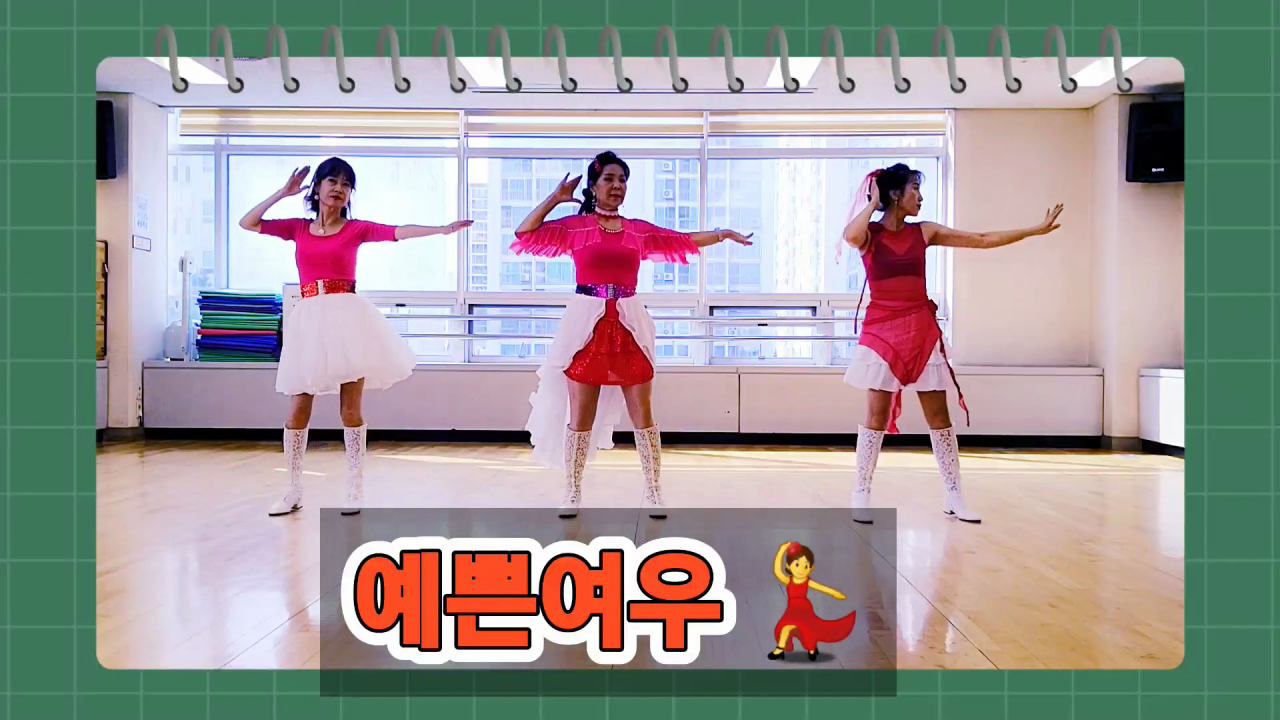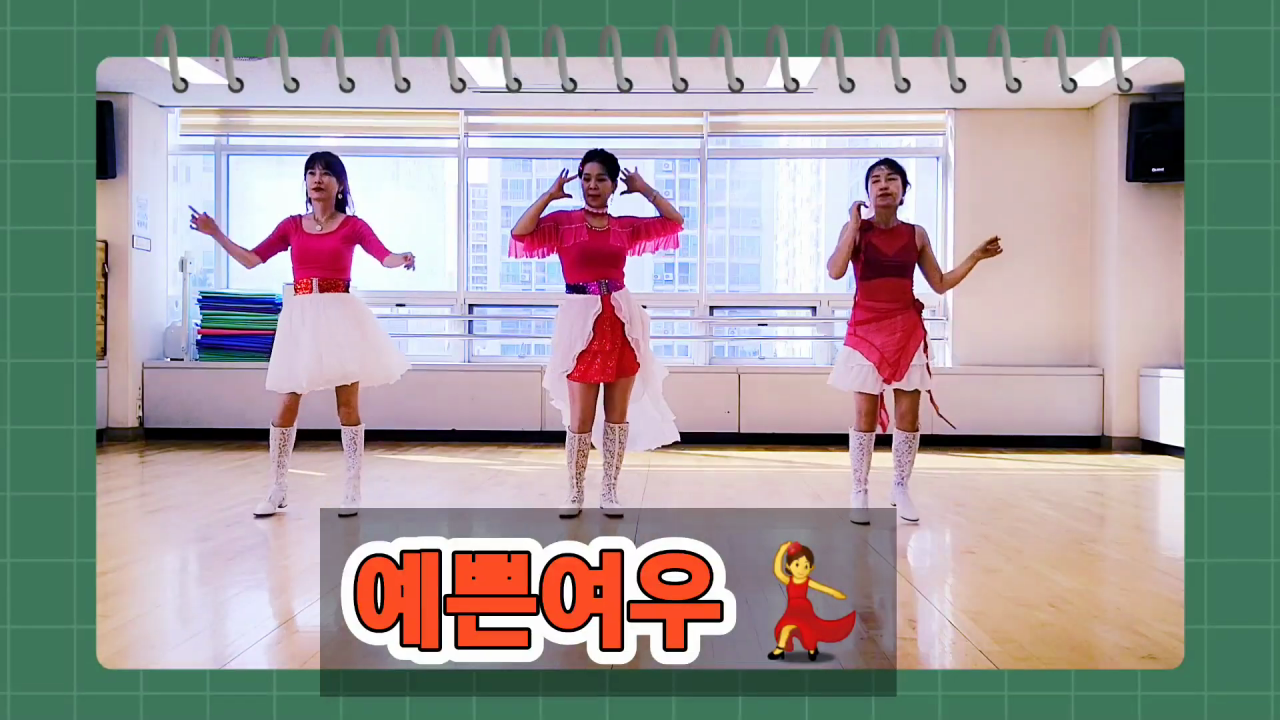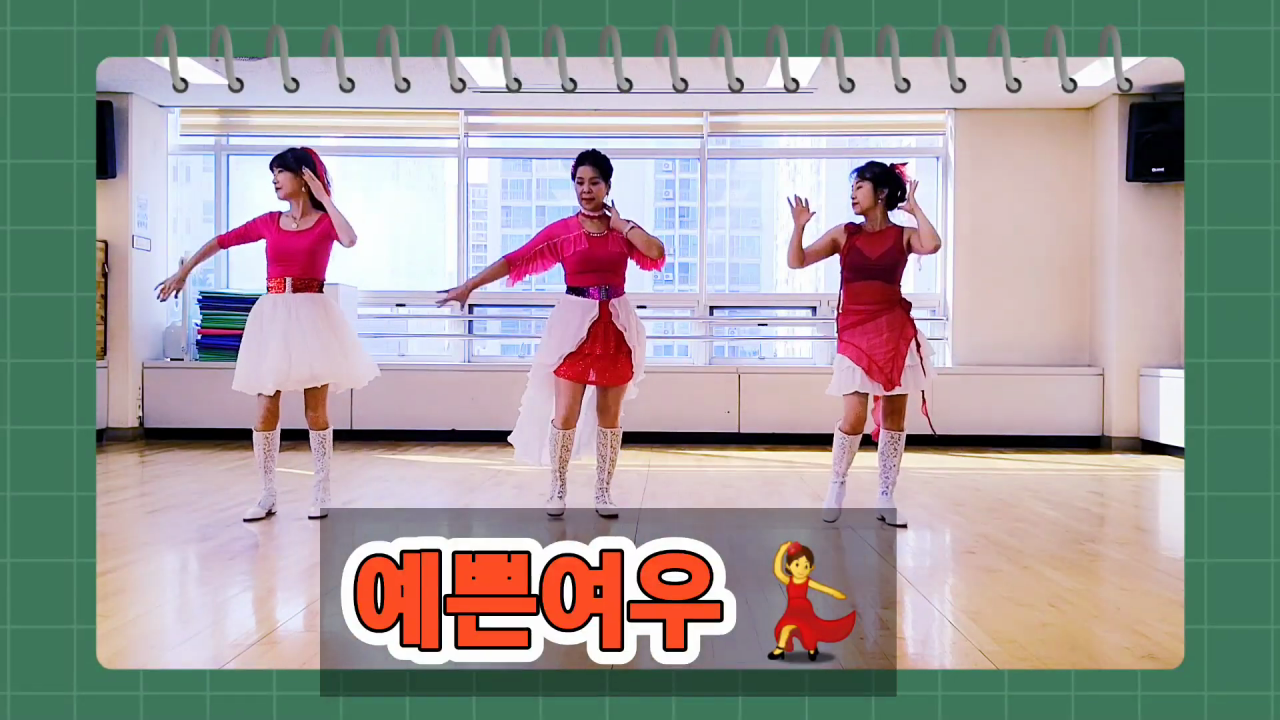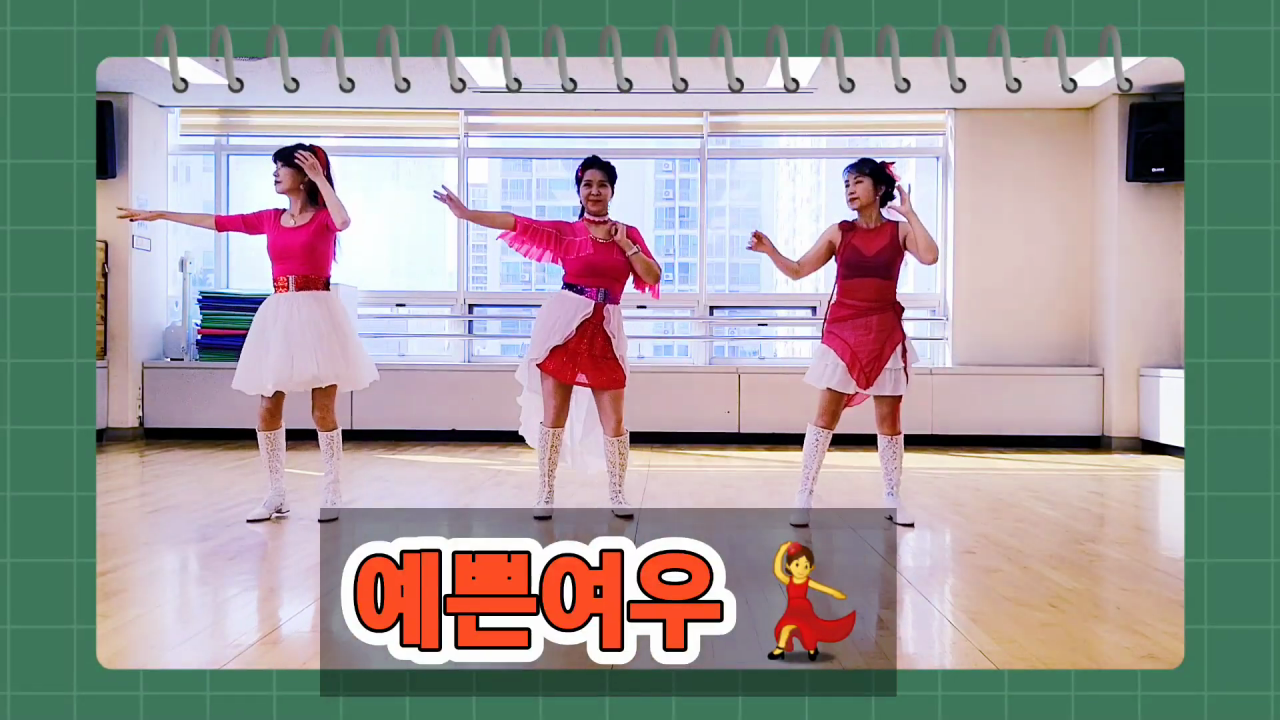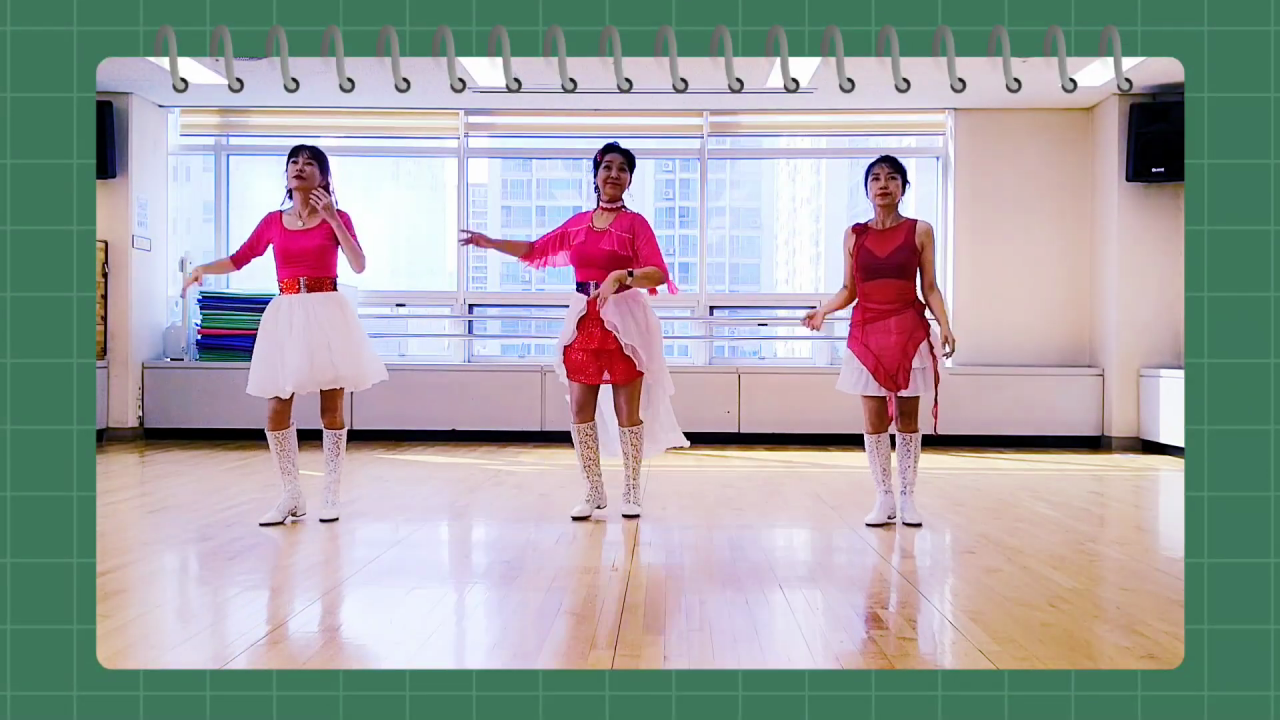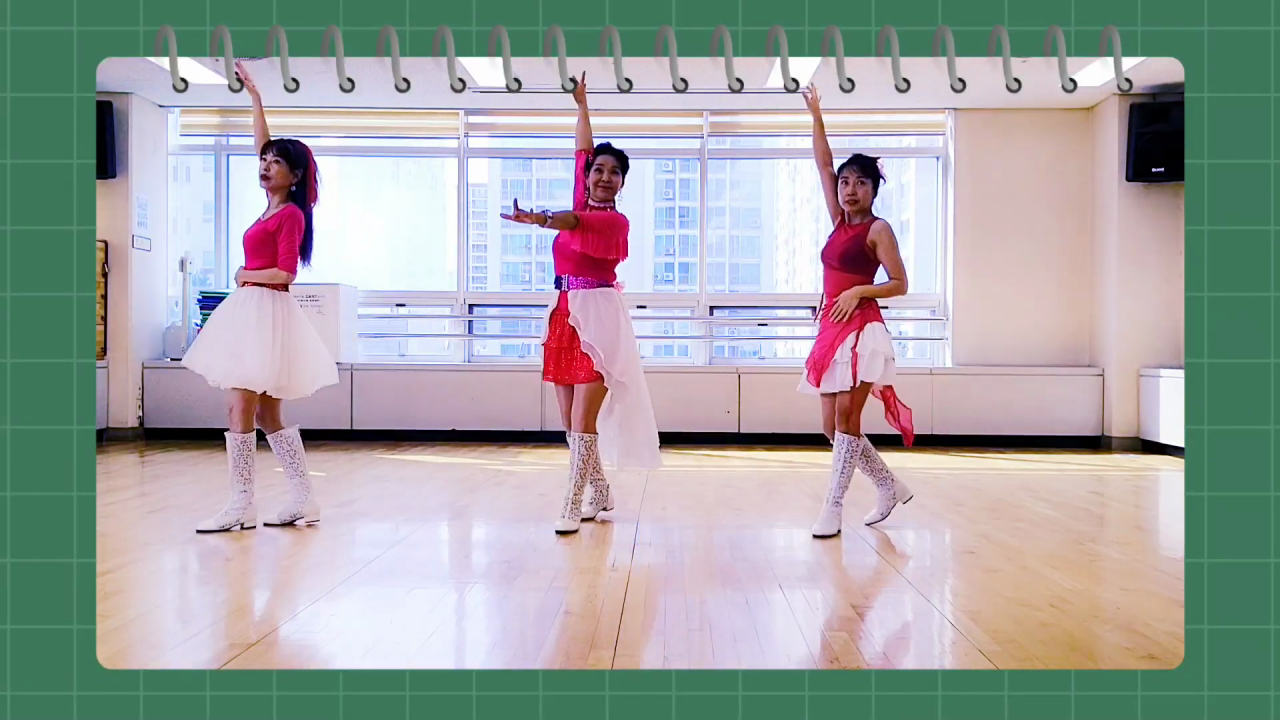
dt=0.7s
person 1, frame 1
left shoulder: (356, 229)
right shoulder: (297, 228)
left elbow: (401, 231)
right elbow: (247, 223)
left wrist: (442, 229)
right wrist: (283, 193)
left hip: (347, 317)
right hip: (309, 319)
left knee: (350, 411)
right knee: (298, 410)
left ankle: (354, 490)
right ankle: (294, 490)
person 1, frame 2
left shoulder: (353, 226)
right shoulder: (292, 226)
left elbow: (385, 257)
right elbow: (253, 259)
left wrist: (402, 259)
right wrist: (216, 234)
left hip: (341, 316)
right hip: (300, 317)
left knee: (348, 409)
right knee: (286, 408)
left ankle: (352, 491)
right ankle: (277, 490)
person 1, frame 3
left shoulder: (329, 220)
right shoulder: (269, 222)
left elbow: (350, 239)
right elbow: (220, 240)
left wrist: (323, 197)
right wrist: (183, 271)
left hip: (313, 314)
right hip: (273, 314)
left knee: (316, 413)
right knee: (265, 412)
left ankle: (321, 492)
right ankle: (267, 494)
person 1, frame 4
left shoulder: (324, 216)
right shoulder: (269, 219)
left elbow: (344, 222)
right elbow: (217, 222)
left wrist: (320, 179)
right wrist: (158, 214)
left hip: (317, 312)
right hip: (279, 314)
left knee: (323, 412)
right knee: (267, 411)
left ankle: (332, 493)
right ankle: (276, 495)
person 1, frame 5
left shoulder: (338, 218)
right shoulder: (272, 222)
left elbow: (360, 265)
right elbow: (237, 259)
left wrist: (333, 217)
right wrist: (202, 269)
left hip: (327, 314)
right hip: (286, 317)
left knee: (332, 413)
right knee: (276, 415)
left ankle: (333, 493)
right ankle: (292, 495)
person 1, frame 6
left shoulder: (291, 214)
right shoulder: (275, 205)
left elbow: (286, 273)
right elbow: (261, 142)
left wrist: (245, 275)
right wrist: (252, 94)
left hip: (265, 312)
right hip: (252, 312)
left knee: (240, 414)
right knee: (267, 416)
left ankle: (241, 507)
right ankle: (303, 500)
person 2, frame 1
left shoulder: (639, 230)
right shoulder: (573, 226)
left elbow: (683, 242)
right elbow: (524, 233)
left wrist: (723, 233)
right wrist: (555, 198)
left hip: (629, 324)
right hip: (586, 323)
left knee: (643, 415)
right knee: (580, 416)
left ankle: (653, 492)
right ankle: (572, 492)
person 2, frame 2
left shoulder: (626, 227)
right shoulder: (562, 222)
left elbow: (674, 223)
right elbow: (520, 233)
left wrist: (645, 189)
right wrist: (550, 194)
left hip: (620, 320)
right hip: (580, 321)
left knee: (618, 413)
right knee: (580, 417)
left ankle: (610, 491)
right ankle: (575, 492)
person 2, frame 3
left shoulder: (626, 230)
right shoulder: (561, 231)
left elbow: (658, 253)
right elbow: (514, 260)
left wrist: (620, 224)
right wrist: (469, 285)
left hip: (617, 326)
right hip: (577, 324)
left knee: (609, 417)
right knee: (564, 416)
left ankle: (603, 491)
right ankle: (557, 488)
person 2, frame 4
left shoulder: (629, 234)
right shoulder: (565, 232)
left elbow: (654, 278)
right elbow: (518, 224)
left wrist: (626, 245)
right wrist: (465, 212)
left hip: (605, 330)
right hip: (564, 324)
left knee: (613, 421)
right knee: (553, 415)
left ankle: (617, 493)
right ankle: (546, 492)
person 2, frame 5
left shoulder: (636, 223)
right shoulder: (577, 222)
left elbow: (659, 274)
right elbow: (535, 251)
left wrist: (625, 280)
right wrist: (489, 243)
left hip: (624, 319)
right hip: (584, 319)
left knee: (628, 412)
right knee: (581, 412)
left ankle: (631, 492)
right ankle: (594, 491)
person 2, frame 6
left shoulder: (616, 221)
right shoulder: (582, 205)
left elbow: (574, 222)
right elbow: (583, 151)
left wrist: (540, 219)
right wrist: (581, 104)
left hip: (597, 318)
right hip: (564, 317)
left knee: (583, 421)
right knee: (572, 421)
left ankle: (573, 506)
right ankle: (601, 493)
person 3, frame 1
left shoulder: (924, 232)
right shoulder: (869, 233)
left elbow: (984, 240)
right elbow: (849, 235)
left wrist: (1035, 230)
right wrist: (872, 203)
left hip: (922, 330)
right hip: (882, 332)
left knee: (939, 416)
right knee: (876, 417)
left ankle: (953, 494)
right ankle: (861, 493)
person 3, frame 2
left shoulder: (916, 235)
right shoulder: (856, 230)
left elbow: (941, 284)
right elbow: (835, 271)
left wrist: (976, 256)
right wrist: (854, 224)
left hip: (908, 330)
right hip: (867, 330)
left knee: (908, 417)
right knee: (865, 417)
left ankle: (901, 491)
right ankle: (859, 493)
person 3, frame 3
left shoulder: (905, 235)
right shoulder: (844, 234)
left elbow: (931, 245)
right elbow: (797, 261)
left wrist: (914, 209)
right wrist: (798, 224)
left hip: (896, 332)
right hip: (856, 333)
left knee: (893, 419)
right knee: (853, 420)
left ankle: (886, 497)
right ankle: (837, 485)
person 3, frame 4
left shoulder: (900, 231)
right shoulder: (839, 233)
left elbow: (930, 256)
right elbow: (797, 270)
left wrist: (908, 213)
right wrist: (769, 250)
left hip: (885, 331)
right hip: (842, 330)
left knee: (888, 419)
right knee: (826, 414)
left ankle: (893, 497)
right ankle: (805, 492)
person 3, frame 5
left shoulder: (920, 231)
right shoulder: (855, 235)
left elbow: (931, 287)
right elbow: (850, 291)
left wrist: (945, 324)
right wrist: (822, 311)
left hip: (908, 331)
right hip: (866, 333)
left knee: (906, 419)
right knee: (875, 419)
left ankle: (907, 494)
right ankle: (885, 496)
person 3, frame 6
left shoulder: (878, 229)
right shoulder: (839, 222)
left elbow: (900, 283)
right elbow: (823, 164)
left wrist: (859, 291)
right wrist: (815, 117)
left hip: (859, 331)
right hip: (832, 331)
left knee: (846, 420)
right knee: (834, 425)
left ankle: (833, 508)
right ankle: (889, 486)
